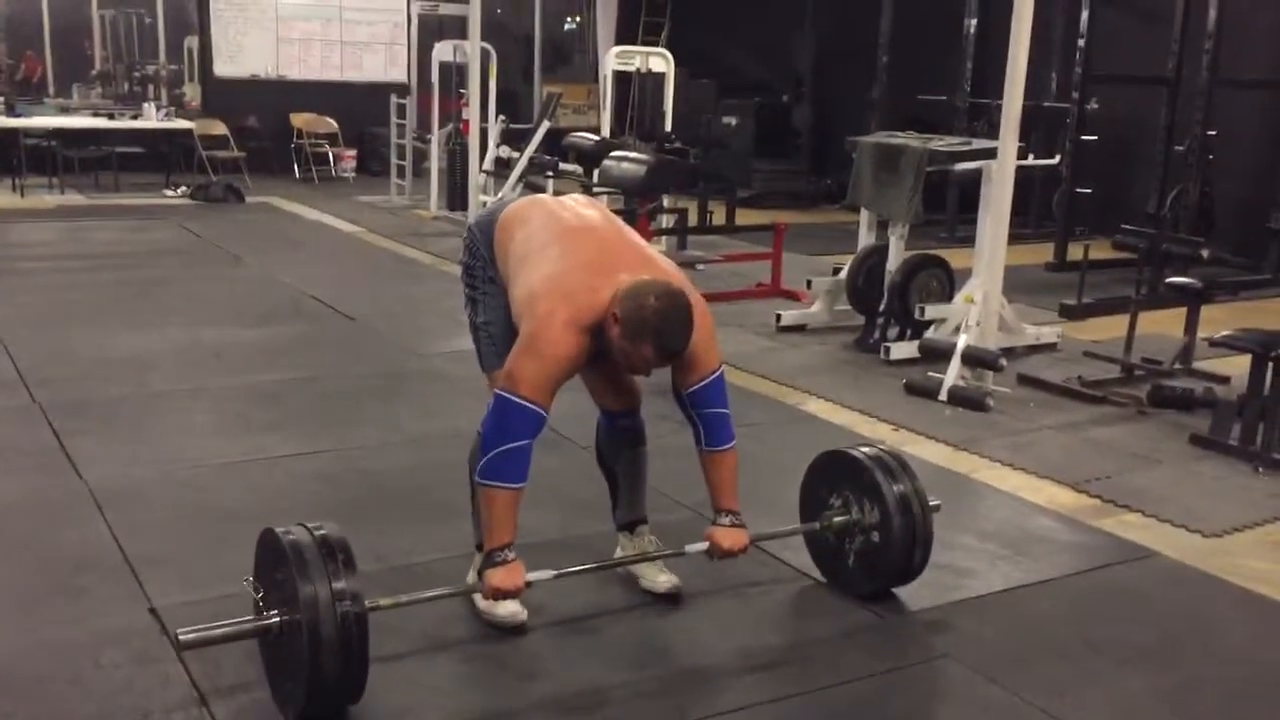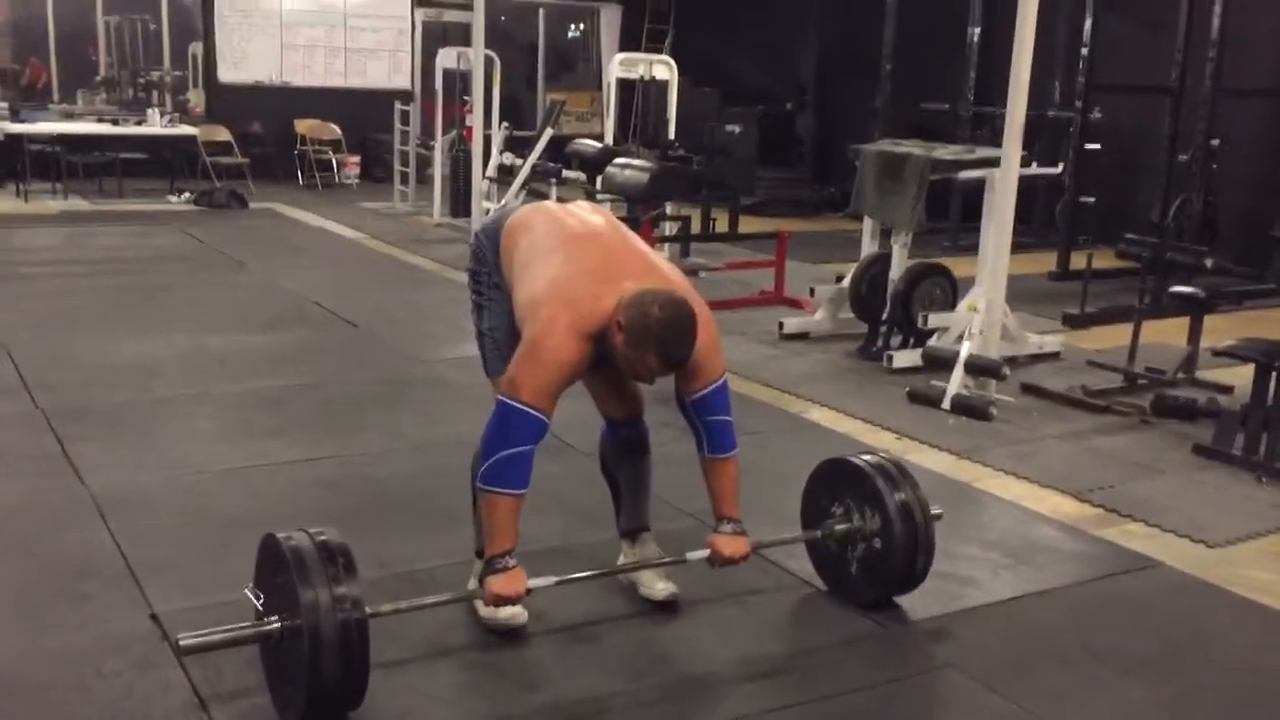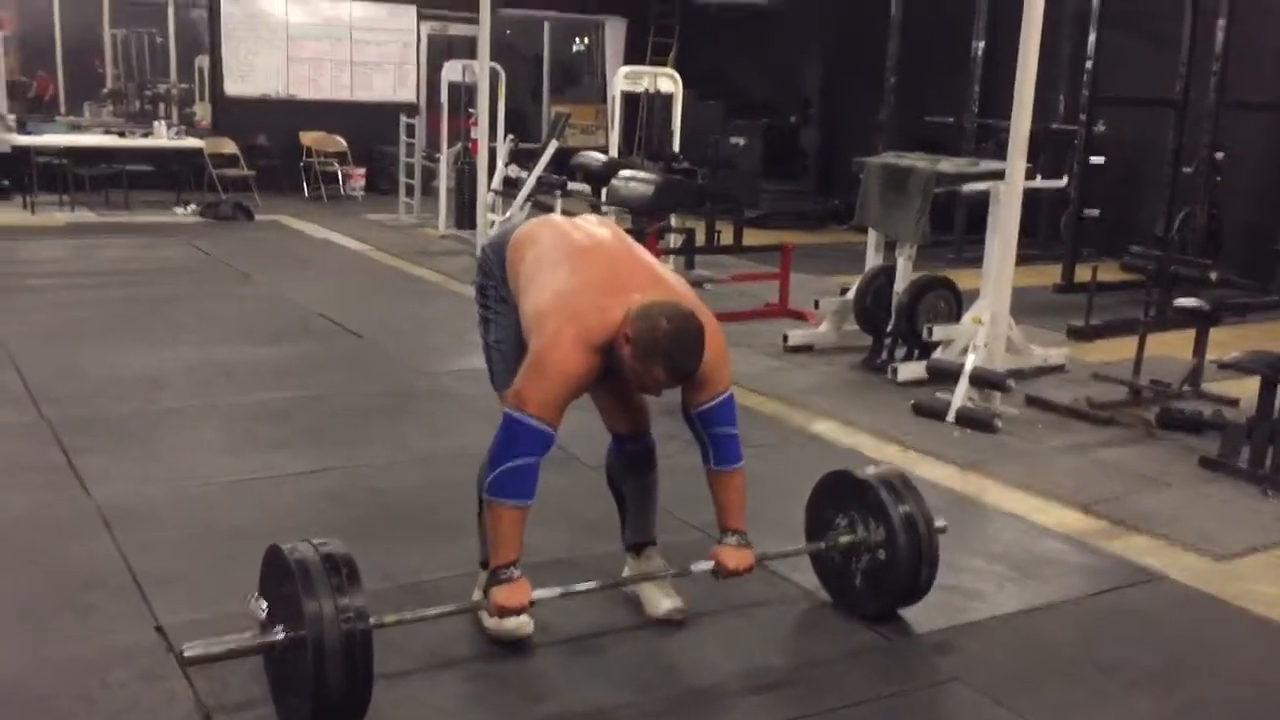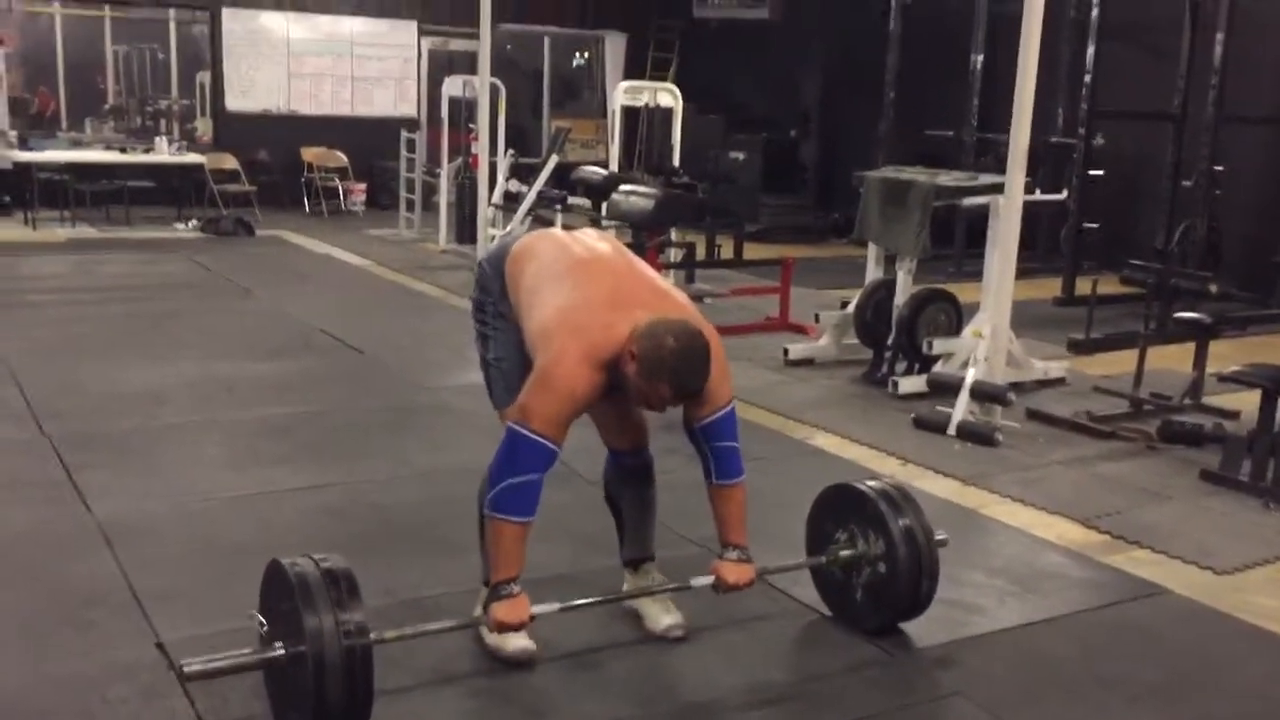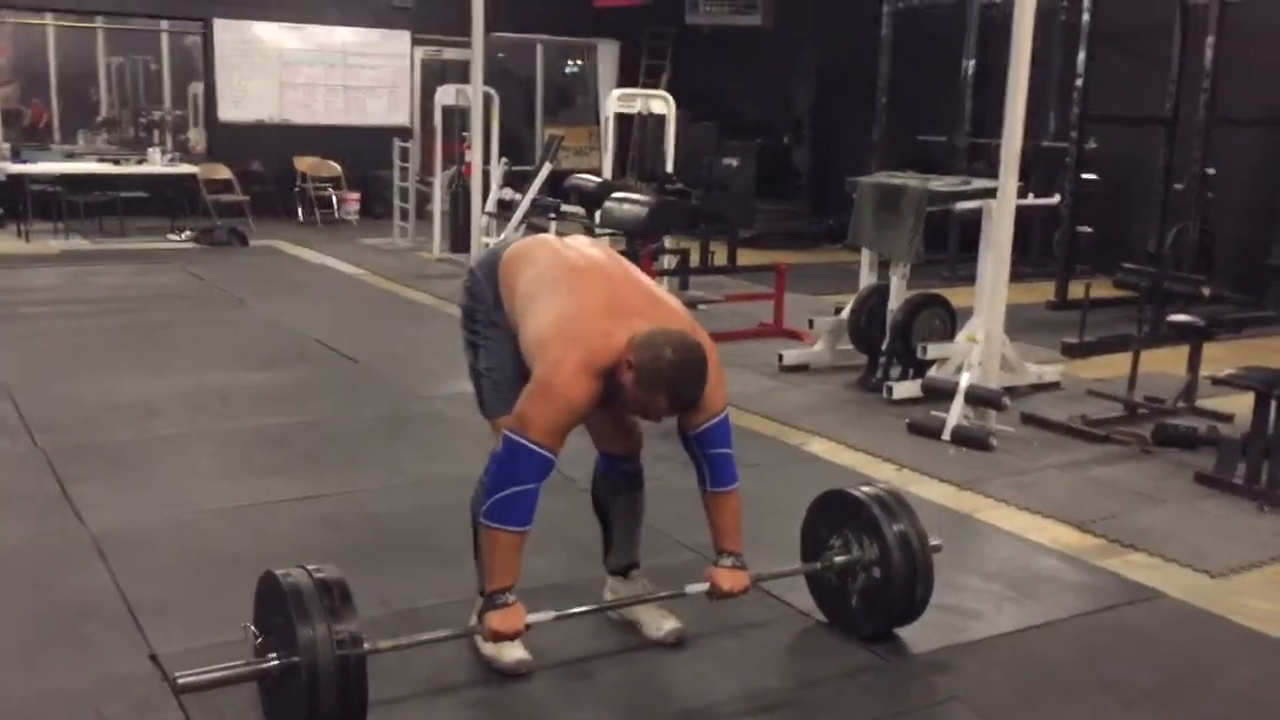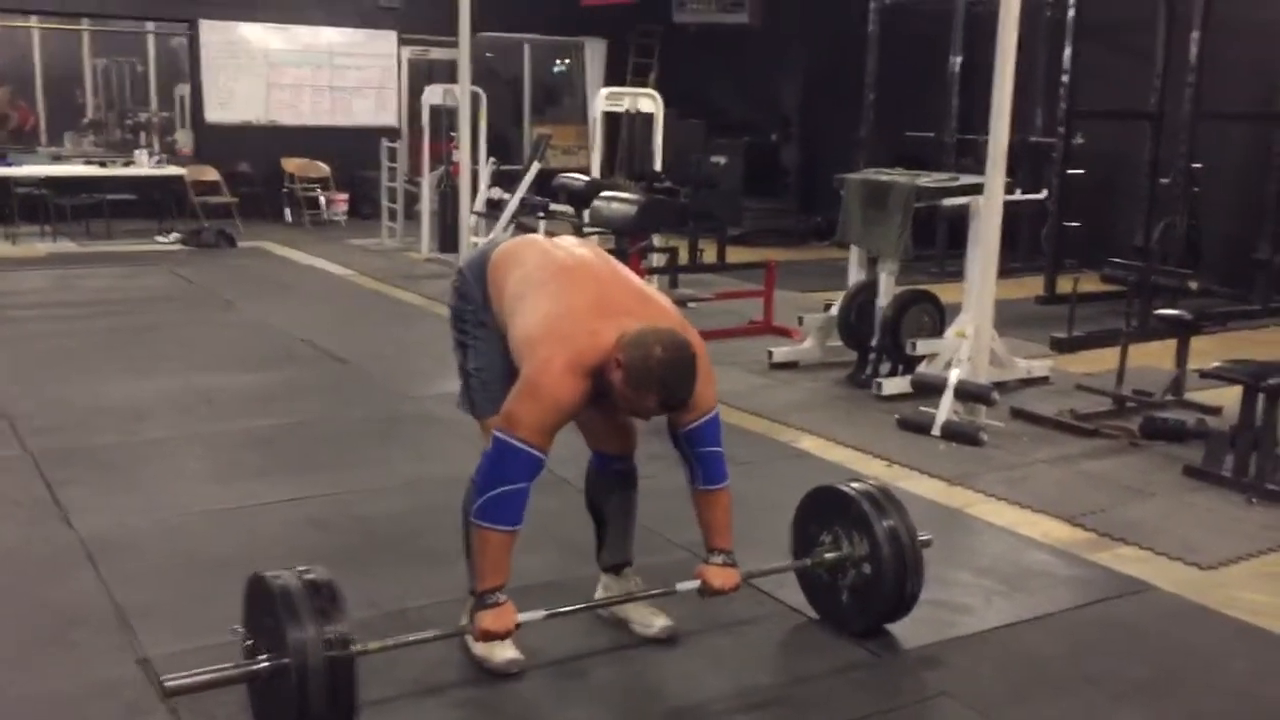
dt=0.1s
person 1, frame 1
left shoulder: (686, 314)
right shoulder: (559, 326)
left elbow: (711, 413)
right elbow: (509, 434)
left wrist: (727, 516)
right wrist: (500, 556)
left knee: (623, 404)
right knee: (511, 410)
left ankle: (634, 537)
right ankle: (484, 559)
person 1, frame 2
left shoulder: (691, 320)
right shoulder: (562, 333)
left elbow: (713, 421)
right elbow: (511, 441)
left wrist: (729, 524)
right wrist: (500, 563)
left knee: (626, 415)
right knee: (516, 415)
left ankle: (637, 545)
right ankle: (484, 566)
person 1, frame 3
left shoulder: (699, 331)
right shoulder: (568, 346)
left elbow: (719, 433)
right elbow: (517, 453)
left wrist: (734, 536)
right wrist: (505, 573)
left knee: (632, 428)
right knee: (524, 428)
left ankle: (642, 559)
right ankle: (489, 578)
person 1, frame 4
left shoulder: (700, 346)
right shoulder: (575, 360)
left elbow: (721, 447)
right elbow: (520, 466)
left wrist: (735, 550)
right wrist: (507, 589)
right hip: (507, 282)
left knee: (630, 443)
right knee: (521, 445)
left ankle: (638, 573)
right ankle: (492, 595)
person 1, frame 5
left shoulder: (694, 353)
right shoulder: (572, 370)
left elbow: (715, 455)
right elbow: (515, 476)
left wrist: (730, 557)
right wrist: (501, 598)
right hip: (499, 287)
left knee: (623, 447)
right knee: (515, 454)
left ankle: (624, 581)
right ankle: (487, 607)
person 1, frame 6
left shoulder: (685, 353)
right shoulder: (560, 369)
left elbow: (705, 452)
right elbow: (504, 476)
left wrist: (720, 554)
right wrist: (493, 598)
right hip: (487, 289)
left knee: (617, 447)
right knee: (505, 455)
left ankle: (617, 579)
right ankle: (478, 604)
